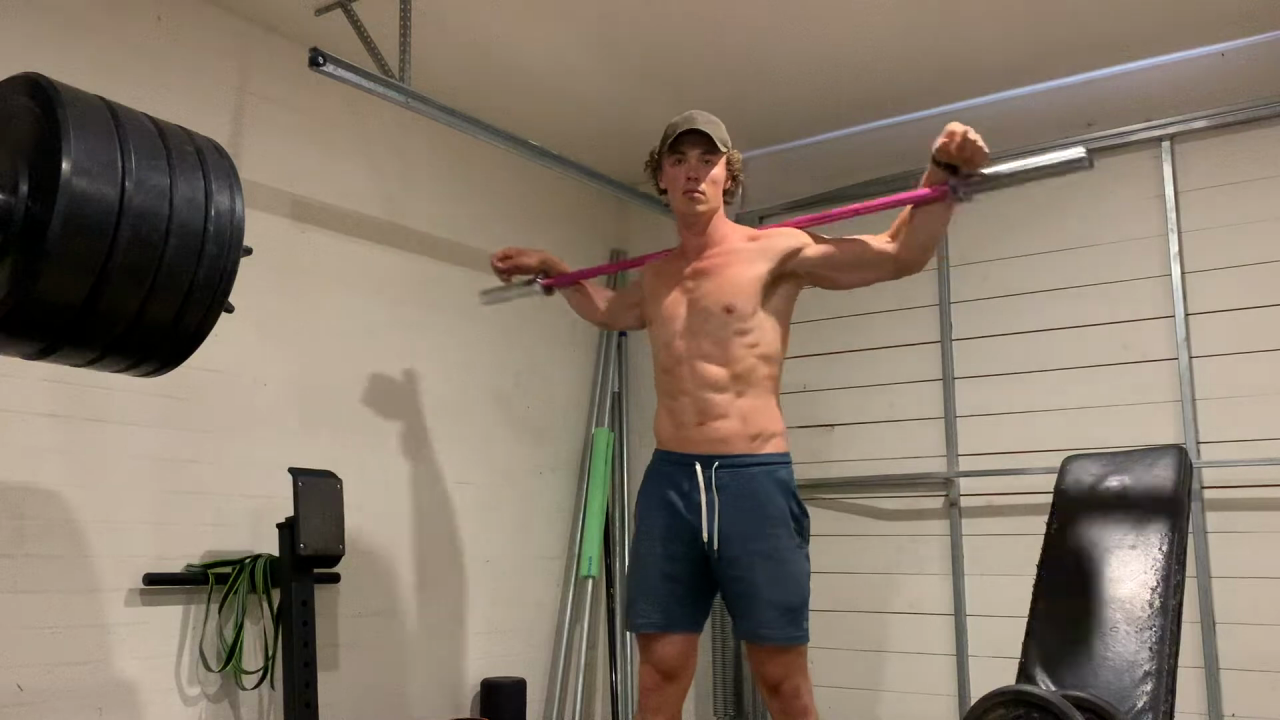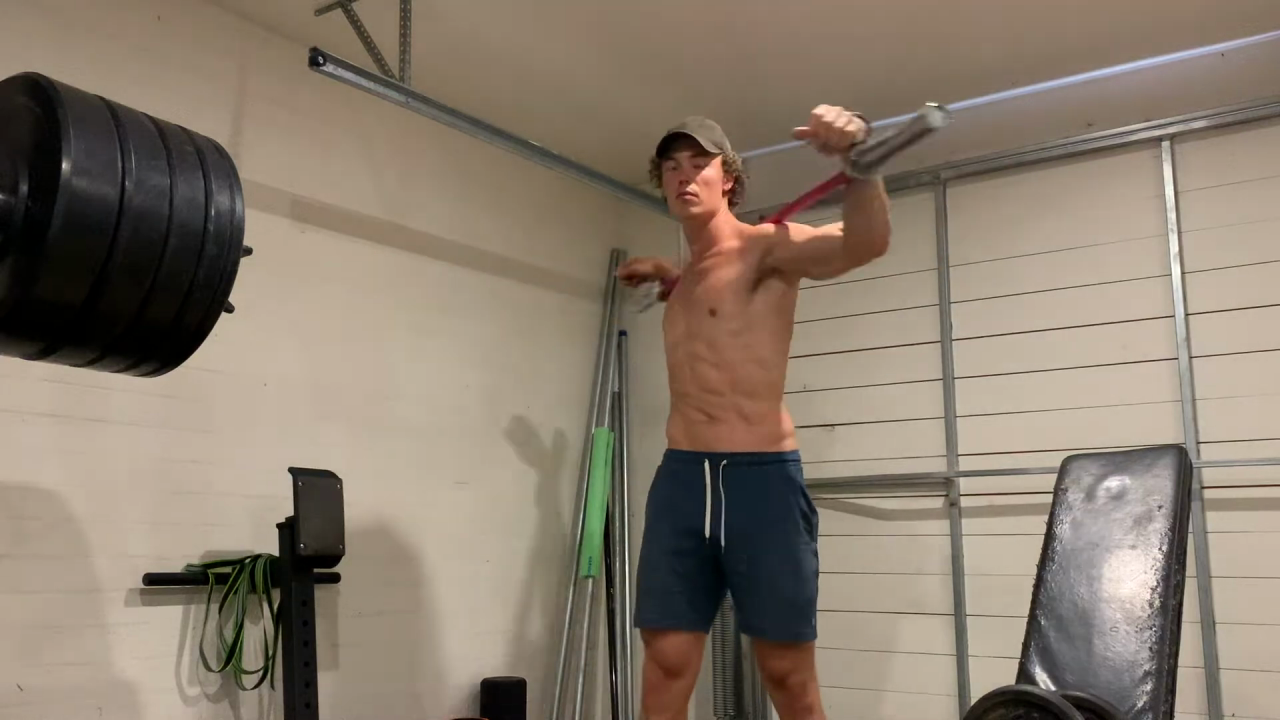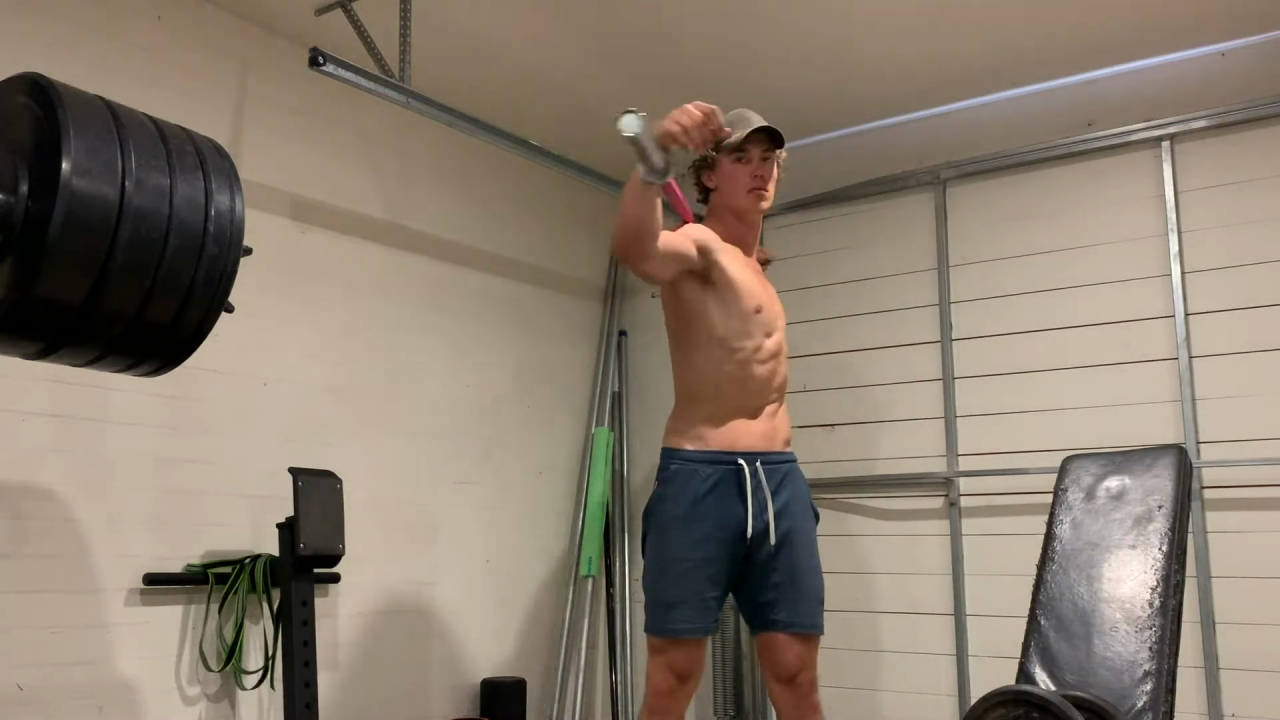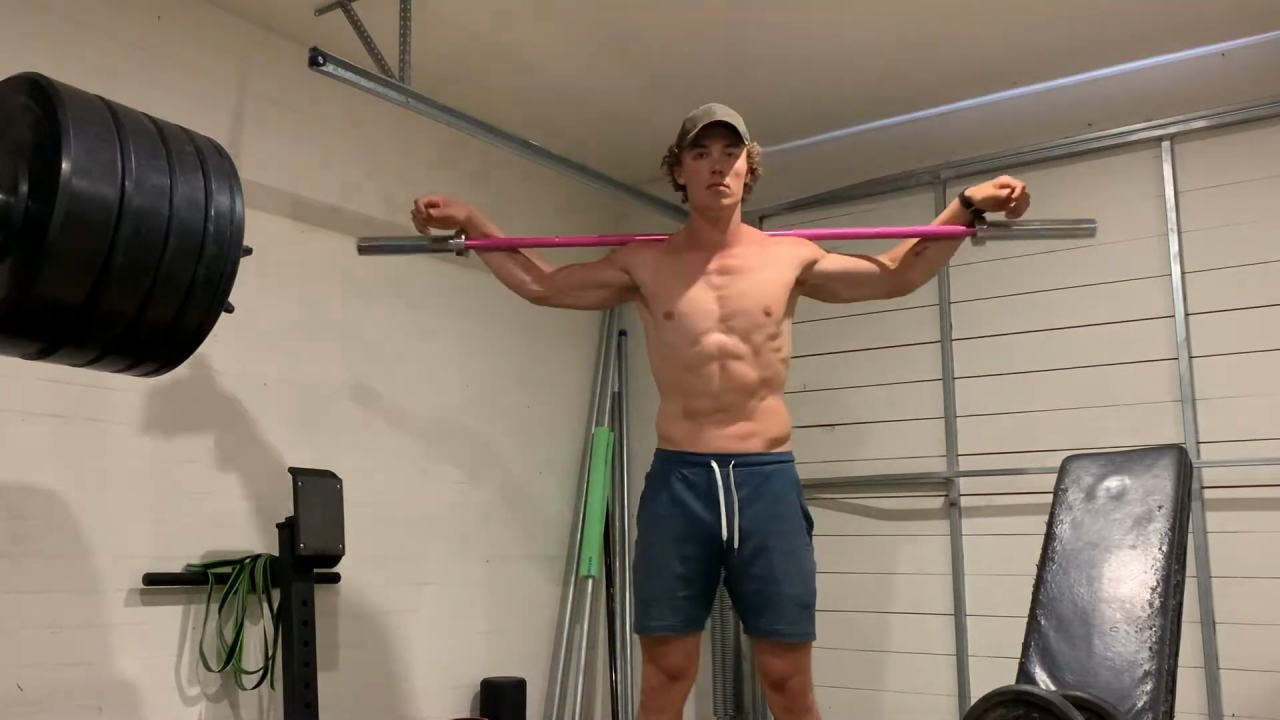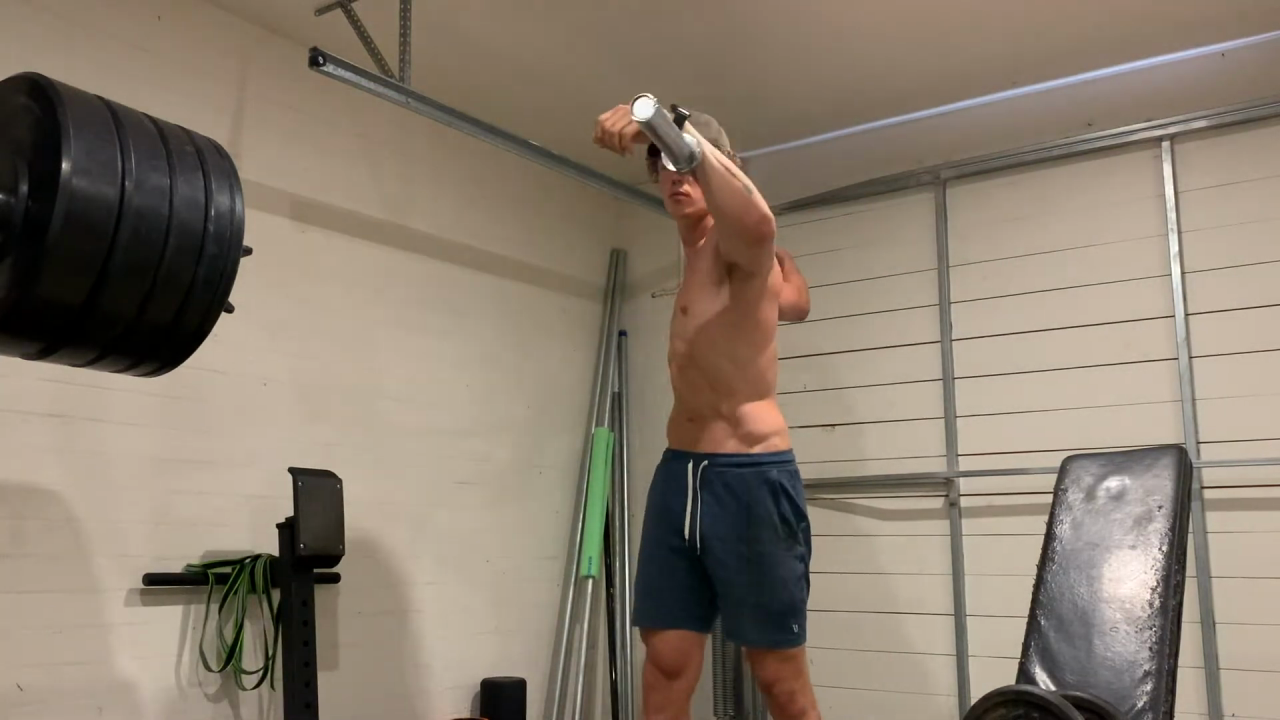
dt=1s
person 1, frame 1
left shoulder: (776, 250)
right shoulder: (655, 273)
left elbow: (901, 254)
right elbow: (612, 313)
left wrist: (944, 170)
right wrist: (550, 269)
left hip: (755, 482)
right hip: (671, 481)
right knee: (661, 668)
person 1, frame 2
left shoulder: (765, 247)
right shoulder: (687, 276)
left elbow: (867, 238)
left wrist: (855, 153)
right wrist: (663, 276)
left hip: (762, 481)
right hip: (681, 480)
right knee: (667, 666)
person 1, frame 3
left shoulder: (750, 265)
right shoulder: (696, 243)
right elbow: (632, 247)
right wrist: (658, 154)
left hip: (780, 479)
right hip: (698, 481)
person 1, frame 4
left shoulder: (788, 257)
right shoulder: (643, 263)
left elbow: (896, 276)
right elbow: (542, 285)
left wrist: (966, 208)
right wrist: (475, 227)
left hip: (766, 480)
right hip: (677, 483)
person 1, frame 5
left shoulder: (734, 243)
right shoulder: (705, 260)
left elbow: (755, 221)
right elbow: (796, 299)
left wrist: (673, 128)
left hip: (750, 480)
right hip: (678, 477)
right knee: (666, 667)
